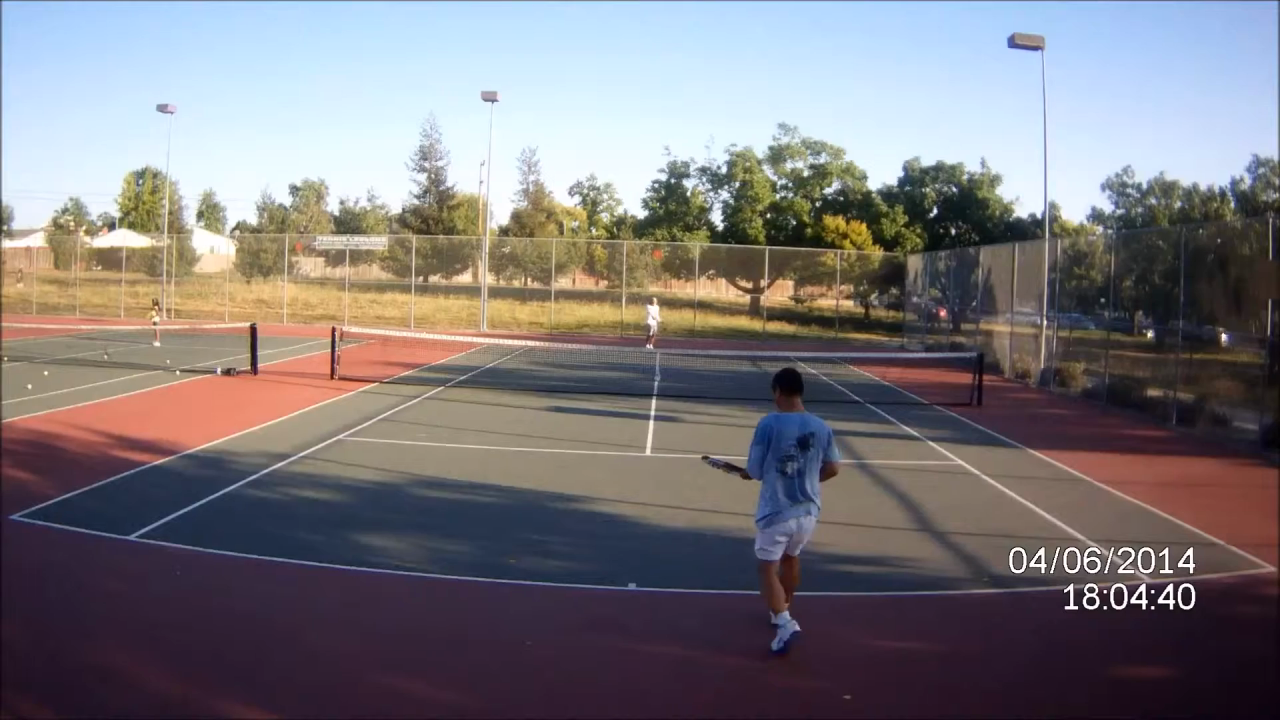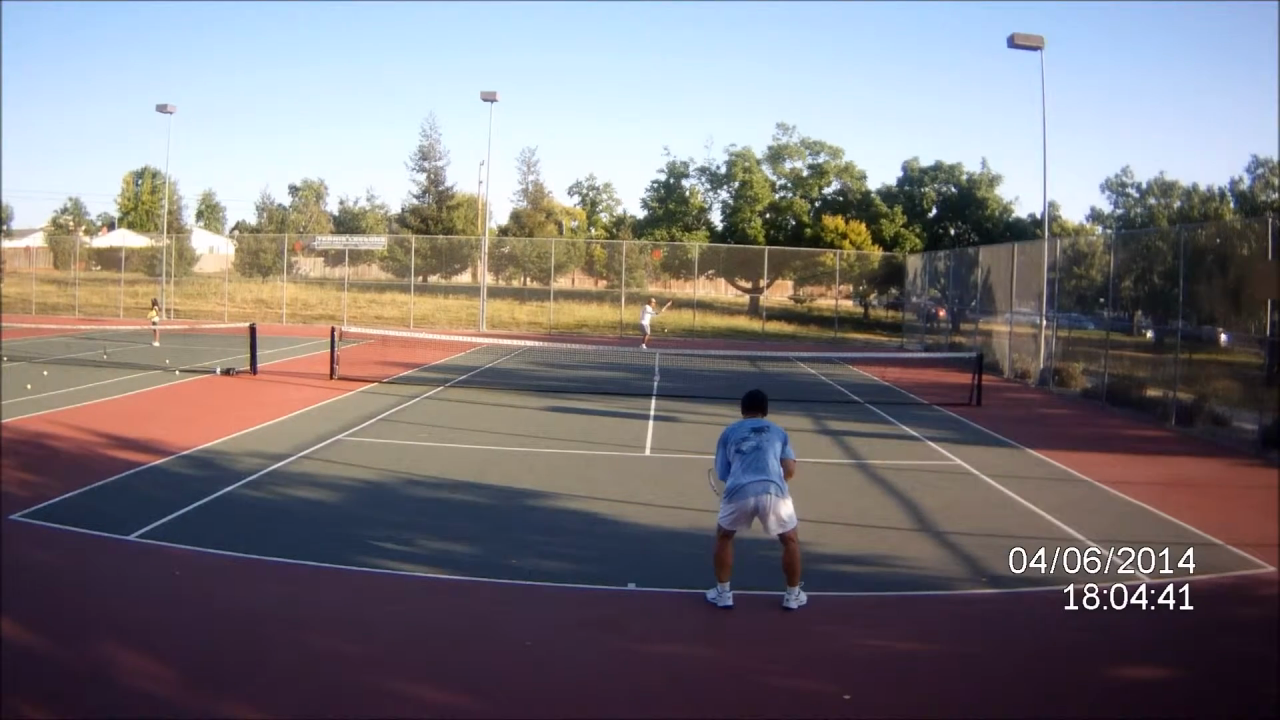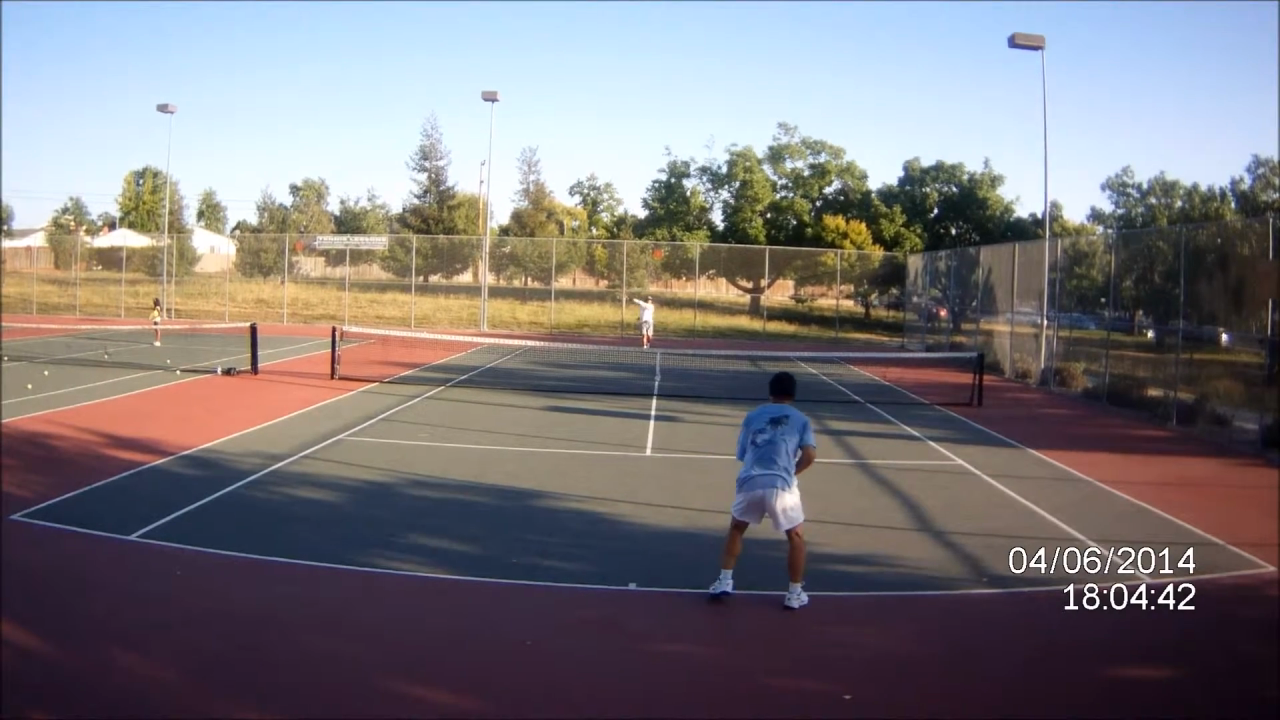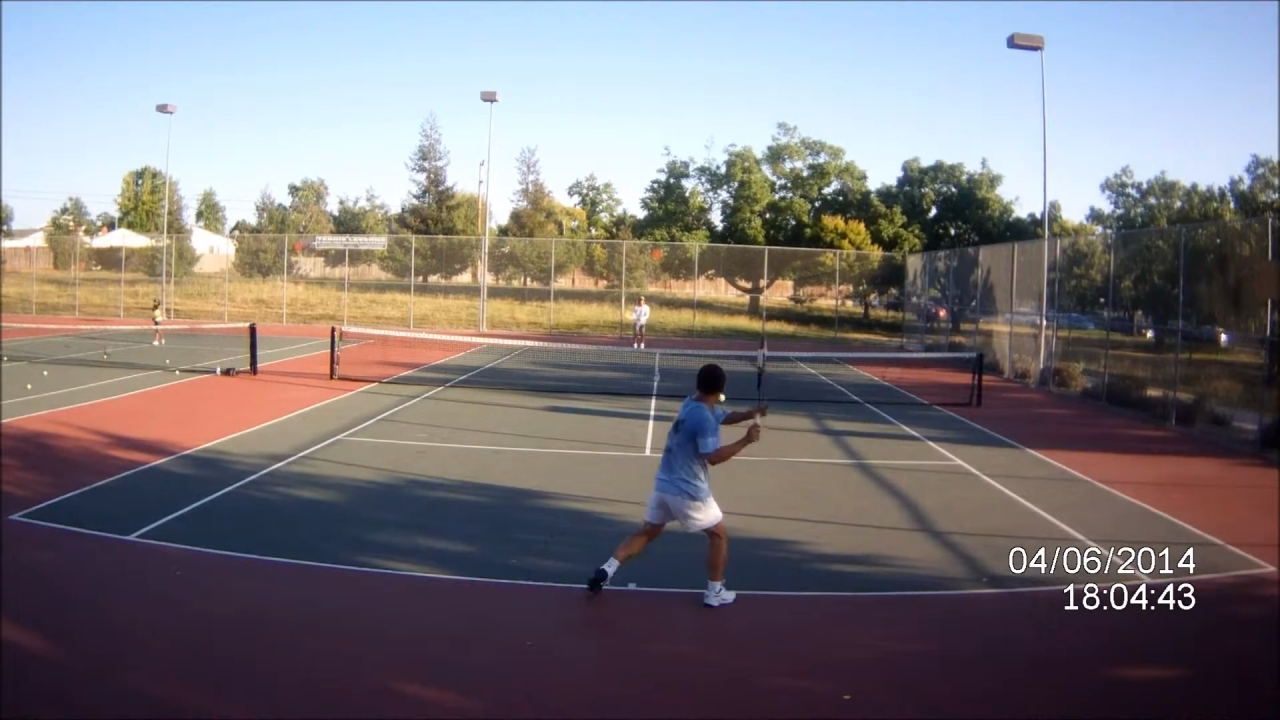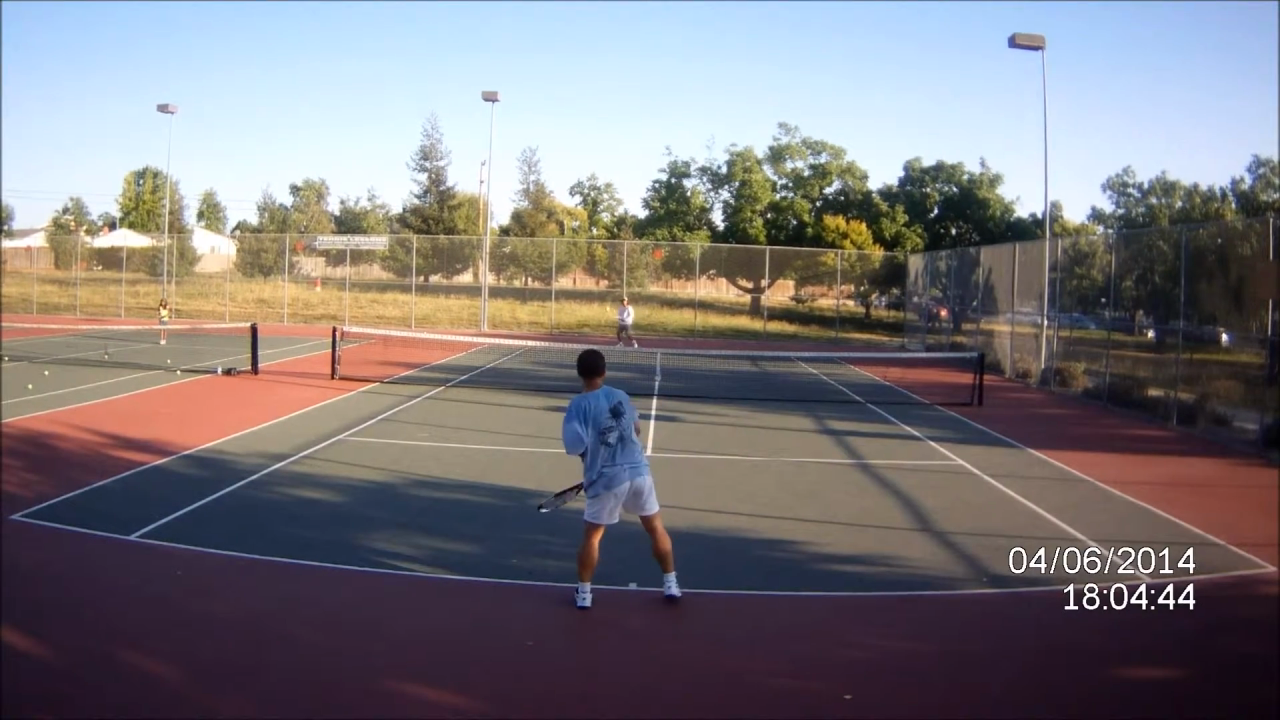
dt=1s
person 1, frame 1
left shoulder: (768, 424)
right shoulder: (821, 427)
left elbow: (753, 471)
right elbow: (832, 469)
left hip: (776, 512)
right hip: (807, 509)
left knee: (768, 572)
right knee: (791, 559)
left ankle: (785, 623)
right ankle: (783, 615)
person 1, frame 2
left shoulder: (729, 432)
right shoulder: (778, 431)
left elbow: (722, 474)
right elbow: (790, 469)
left hip: (739, 492)
right hip: (773, 491)
left knee: (723, 537)
right knee: (790, 541)
left ankle: (723, 593)
right ankle: (793, 595)
person 1, frame 3
left shoulder: (752, 416)
right shoulder: (801, 419)
right elbow: (810, 455)
left hip: (750, 482)
right hip: (781, 485)
left knee: (736, 530)
right knee: (796, 538)
left ankle: (725, 582)
right ankle: (795, 594)
person 1, frame 4
left shoulder: (691, 403)
right shoulder: (704, 418)
left elbow: (725, 416)
right elbow: (712, 457)
left wrist: (750, 414)
right wrist: (745, 440)
left hip: (663, 485)
right hip: (689, 491)
left knee: (647, 532)
right knee: (718, 535)
left ankle: (608, 568)
right ankle: (715, 592)
person 1, frame 5
left shoulder: (578, 405)
right shoulder: (621, 396)
left elbow: (574, 447)
left wrist: (591, 453)
left hip: (606, 480)
right hip: (639, 472)
left knee: (591, 537)
right knee: (656, 529)
left ankle: (584, 593)
right ankle: (671, 584)
